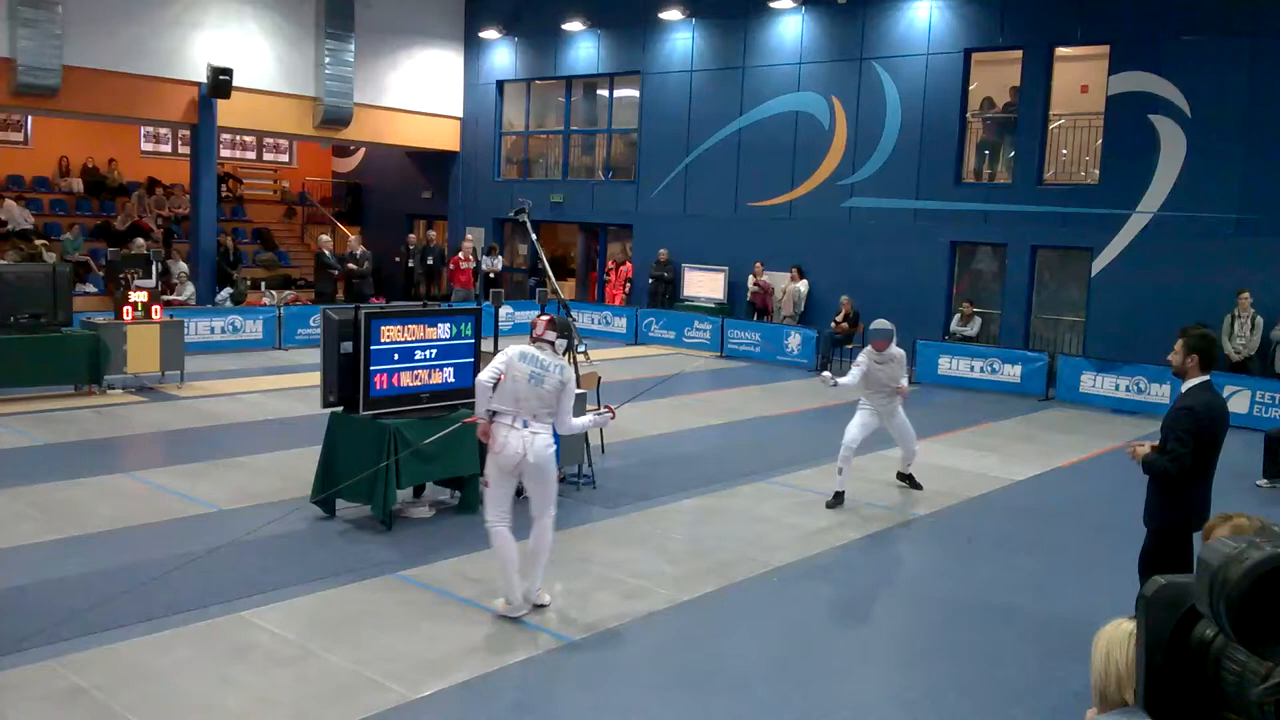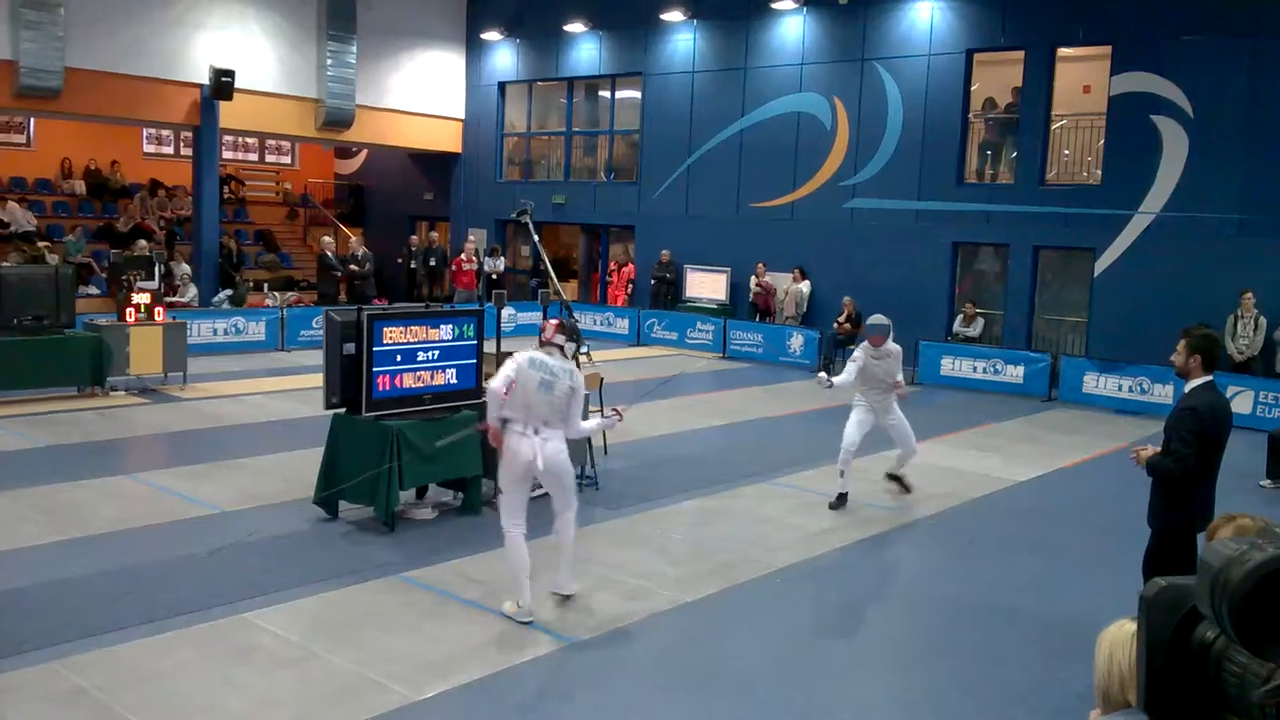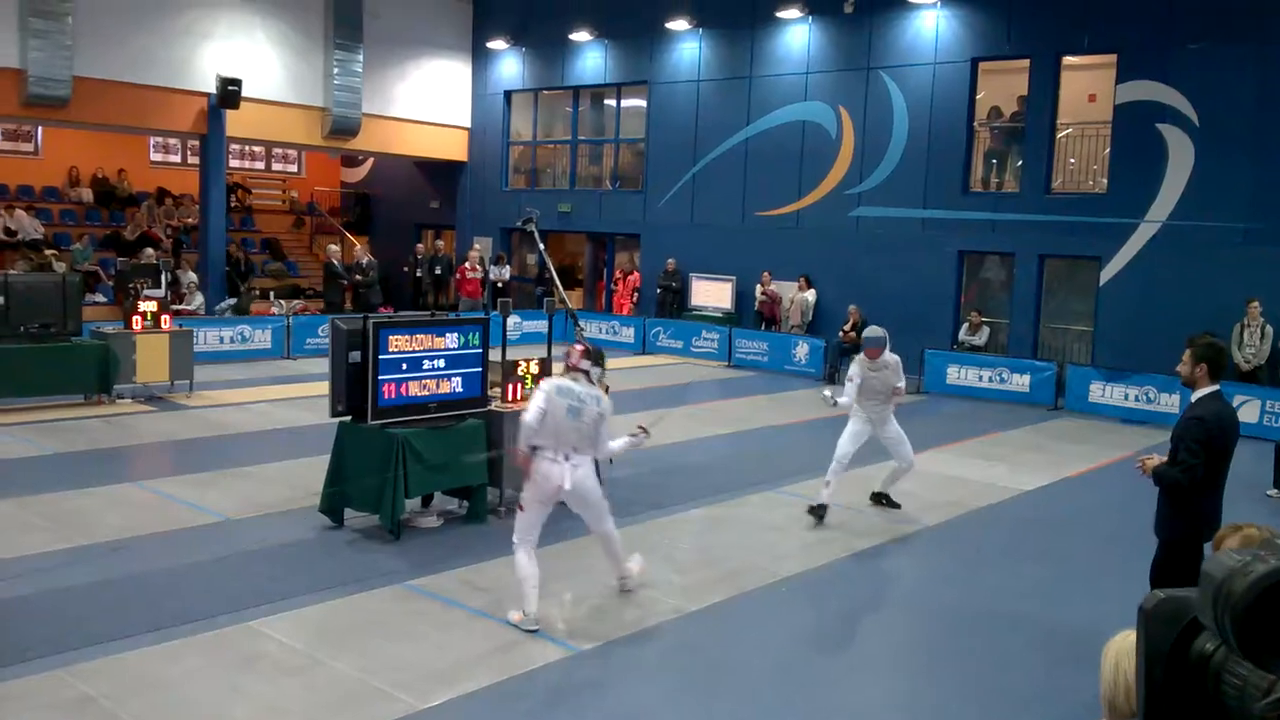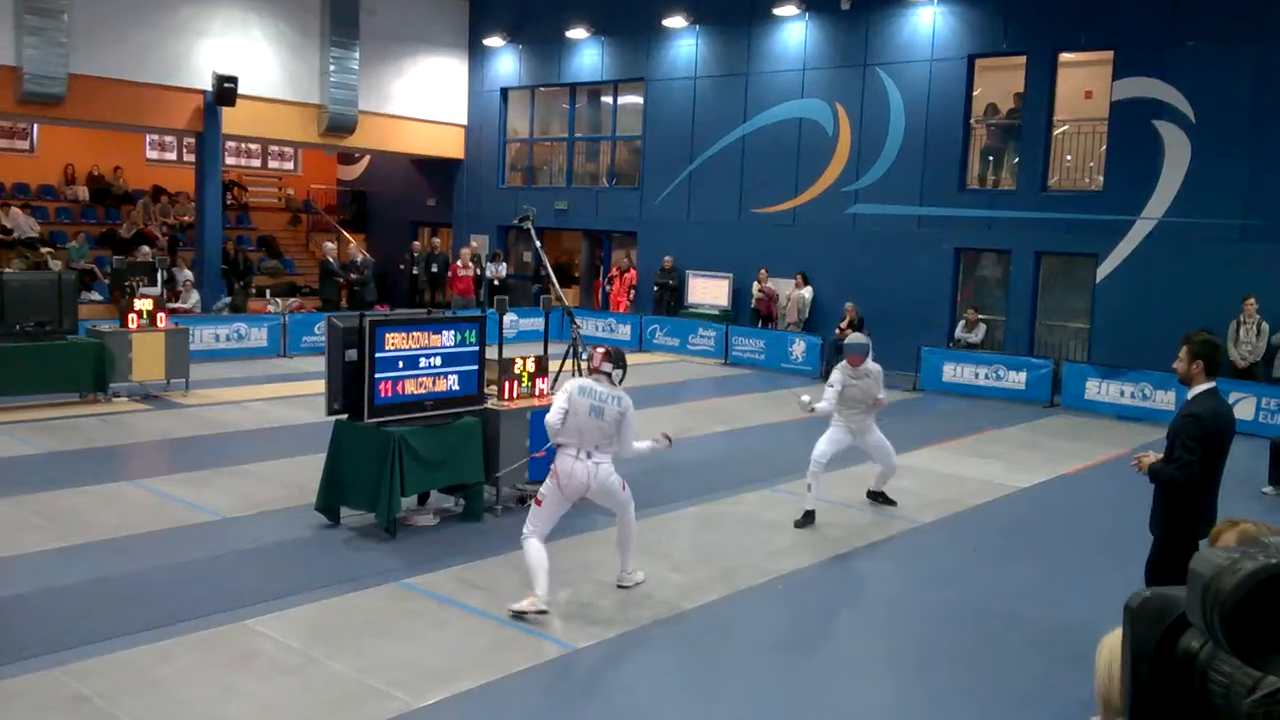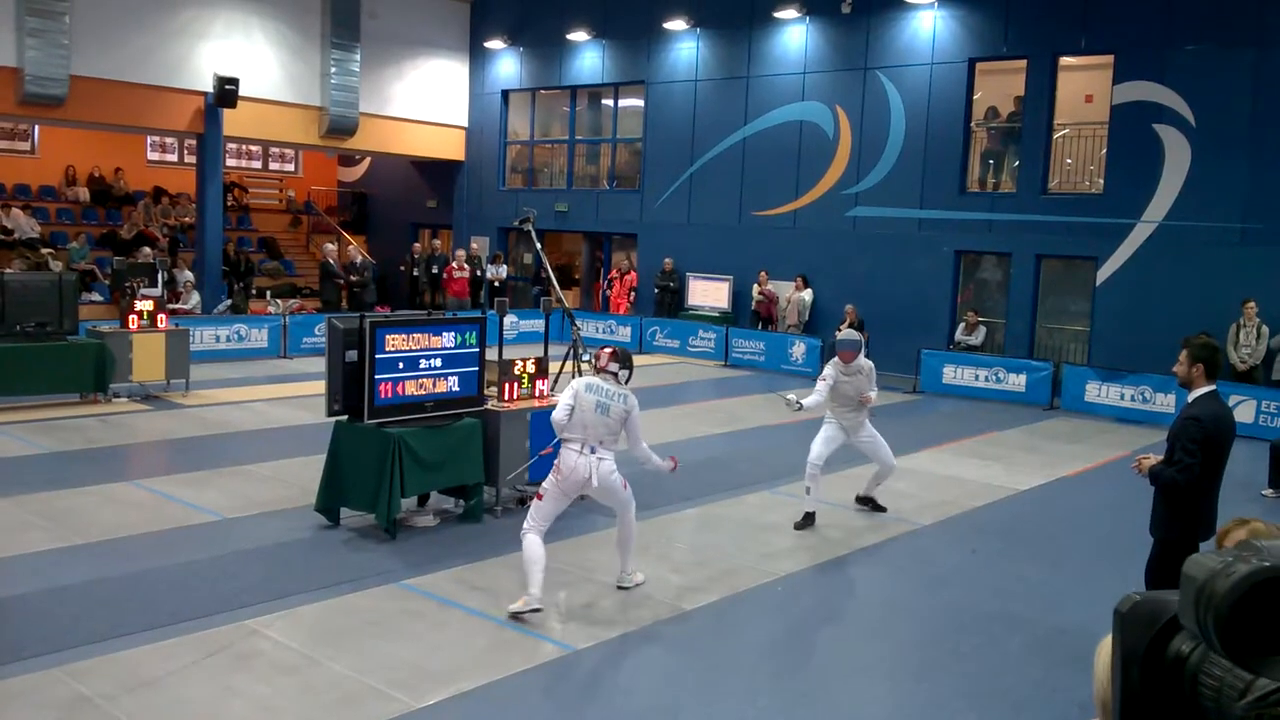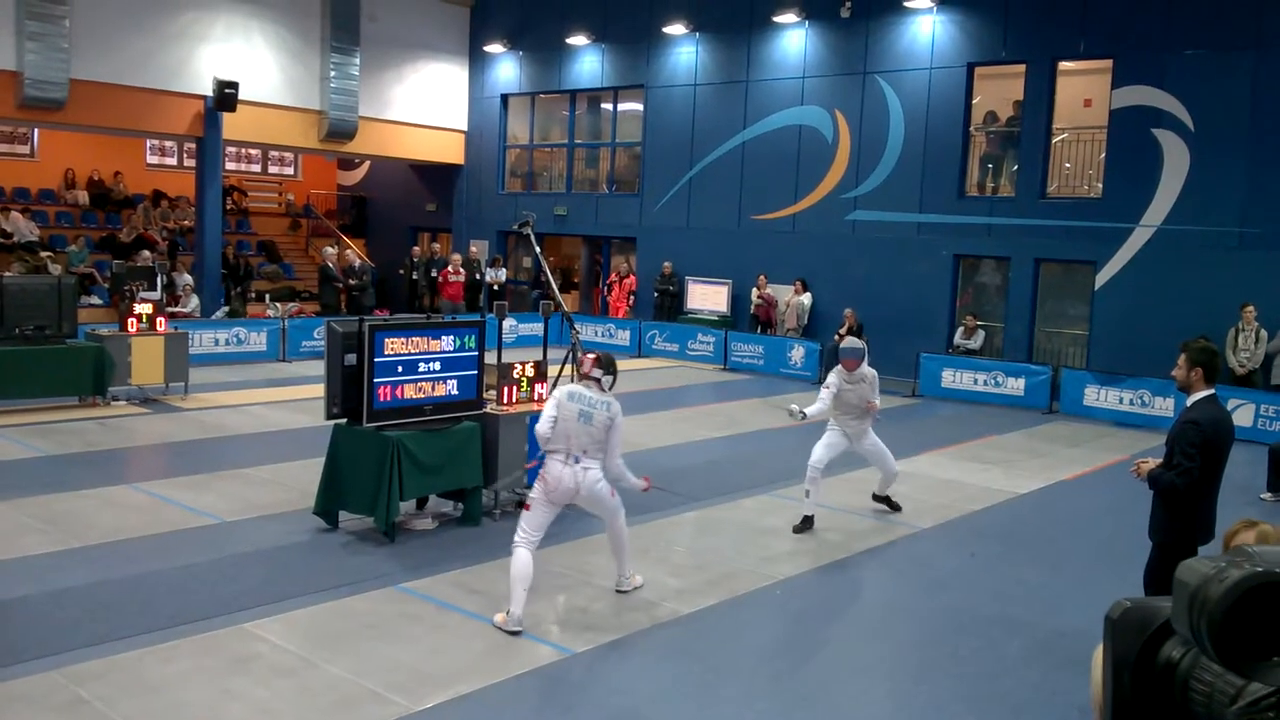
dt=0.2s
person 1, frame 1
left shoulder: (512, 352)
right shoulder: (565, 371)
left elbow: (483, 380)
right elbow: (564, 426)
left wrist: (482, 417)
right wrist: (597, 420)
left hip: (504, 441)
right hip: (540, 445)
left knee: (498, 522)
right knee: (543, 518)
left ankle: (514, 600)
right ankle: (533, 591)
person 1, frame 2
left shoulder: (522, 358)
right shoulder: (574, 375)
left elbow: (494, 388)
right elbow: (572, 430)
left wrist: (494, 424)
right wrist: (605, 422)
left hip: (517, 447)
right hip: (552, 450)
left knee: (513, 527)
right knee: (566, 512)
left ankle: (524, 605)
right ankle: (563, 582)
person 1, frame 3
left shoulder: (550, 386)
right shoulder: (601, 400)
left elbow: (529, 420)
right elbow: (601, 451)
left wrist: (524, 451)
right wrist: (631, 441)
left hip: (545, 471)
right hip: (580, 475)
left knee: (524, 545)
right knee: (603, 525)
left ankle: (529, 614)
right ankle: (625, 574)
person 1, frame 4
left shoulder: (573, 386)
right shoulder: (623, 401)
left elbow: (551, 422)
right elbow: (626, 449)
left wrist: (559, 442)
right wrist: (655, 444)
left hip: (567, 469)
right hip: (601, 472)
left knee: (532, 534)
right knee: (626, 510)
left ankle: (539, 597)
right ankle: (626, 573)
person 1, frame 5
left shoulder: (580, 384)
right shoulder: (628, 400)
left elbow: (558, 418)
right elbow: (637, 448)
left wrist: (569, 438)
right wrist: (663, 464)
left hip: (569, 465)
right hip: (603, 470)
left knee: (531, 530)
right knee: (627, 509)
left ankle: (534, 596)
right ankle: (626, 574)
person 1, frame 6
left shoulder: (562, 392)
right shoulder: (612, 407)
left elbow: (542, 431)
right elbow: (613, 462)
left wrist: (553, 450)
right wrist: (636, 483)
left hip: (554, 475)
right hip: (590, 479)
left knee: (523, 544)
right knee: (616, 516)
left ankle: (513, 615)
right ankle: (624, 578)
person 2, frame 1
left shoulder: (1188, 407)
right shoulder: (1214, 399)
left elbow: (1173, 468)
left wrist: (1146, 458)
right wrist: (1158, 449)
left hip: (1174, 508)
right hip: (1189, 504)
left knee: (1154, 575)
right knee: (1176, 573)
person 2, frame 2
left shoulder: (1191, 407)
right shoulder: (1217, 400)
left elbow: (1177, 470)
left wrist: (1149, 460)
right wrist: (1163, 451)
left hip: (1177, 509)
right hip: (1193, 504)
left knee: (1158, 576)
right knee: (1180, 574)
person 2, frame 3
left shoulder: (1198, 417)
right shoulder: (1224, 409)
left elbow: (1184, 479)
left wrist: (1156, 470)
right wrist: (1168, 462)
left hip: (1184, 519)
right hip: (1200, 514)
left knee: (1166, 584)
right knee: (1186, 583)
person 2, frame 4
left shoulder: (1194, 414)
right shoulder: (1220, 406)
left elbow: (1180, 477)
left wrist: (1152, 467)
right wrist: (1164, 459)
left hip: (1180, 516)
right hip: (1196, 512)
left knee: (1161, 582)
right knee: (1180, 581)
person 2, frame 5
left shoulder: (1195, 417)
right shoulder: (1220, 409)
left elbow: (1181, 479)
left wrist: (1153, 470)
right wrist: (1164, 461)
left hip: (1180, 519)
right hip: (1196, 515)
left knee: (1161, 584)
right knee: (1179, 583)
person 2, frame 6
left shoulder: (1193, 421)
right shoulder: (1219, 413)
left elbow: (1180, 483)
left wrist: (1151, 474)
right wrist: (1163, 464)
left hip: (1179, 523)
right hip: (1195, 518)
left knee: (1159, 588)
person 3, frame 1
left shoulder: (899, 355)
right shoulder: (865, 356)
right elbow: (852, 378)
left wrist: (904, 387)
right wrist: (834, 381)
left hip: (893, 409)
right hip: (869, 408)
left knee: (910, 449)
right knee: (848, 443)
left ankle: (904, 473)
right ankle: (839, 493)
person 3, frame 2
left shoulder: (896, 351)
right shoulder: (861, 352)
right elbow: (847, 376)
left wrist: (900, 382)
right wrist: (829, 381)
left hip: (889, 406)
right hip: (864, 405)
left knee: (911, 449)
right knee: (848, 446)
left ankle: (894, 473)
right ankle: (842, 493)
person 3, frame 3
left shoulder: (894, 361)
right shoulder: (858, 365)
left elbow: (900, 380)
right elbow: (849, 399)
left wrist: (900, 389)
right wrist: (832, 400)
left hip: (885, 418)
right hip: (861, 417)
left knee: (907, 463)
right knee: (840, 458)
left ankle: (879, 494)
right ankle: (823, 505)
person 3, frame 4
left shoulder: (875, 370)
right shoulder: (839, 372)
right elbow: (828, 404)
left wrist: (880, 401)
right wrist: (811, 406)
left hip: (867, 428)
right hip: (841, 426)
left knee: (891, 466)
right knee: (817, 458)
left ankle: (875, 491)
right ankle: (809, 512)
person 3, frame 5
left shoulder: (868, 366)
right shoulder: (832, 368)
right elbow: (818, 395)
left wrist: (870, 398)
right wrist: (799, 404)
left hip: (860, 425)
right hip: (835, 423)
left knee: (889, 465)
right knee: (814, 461)
left ankle: (865, 496)
right ankle: (809, 514)
person 3, frame 6
left shoulder: (871, 375)
right shoulder: (835, 376)
right elbow: (822, 404)
left wrist: (875, 406)
right wrist: (802, 413)
left hip: (864, 432)
right hip: (838, 430)
left knee: (892, 471)
right knee: (815, 464)
left ankle: (880, 495)
right ankle: (808, 517)
